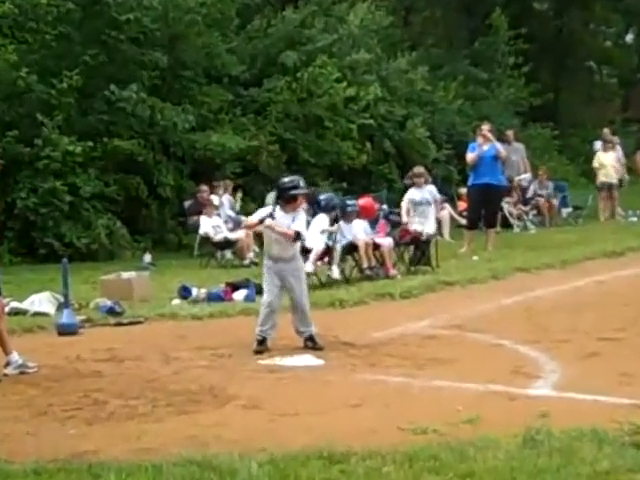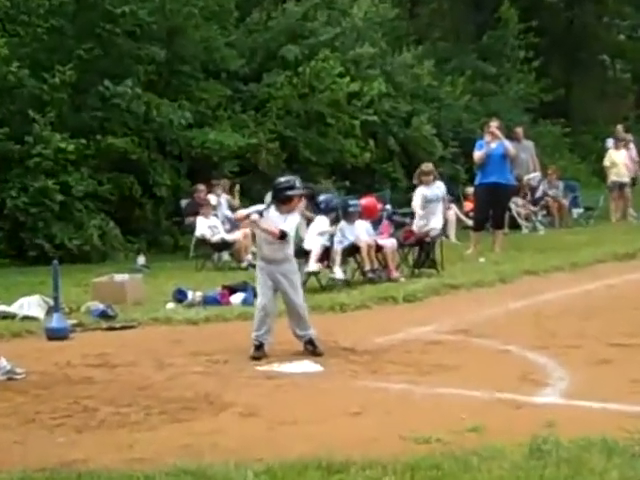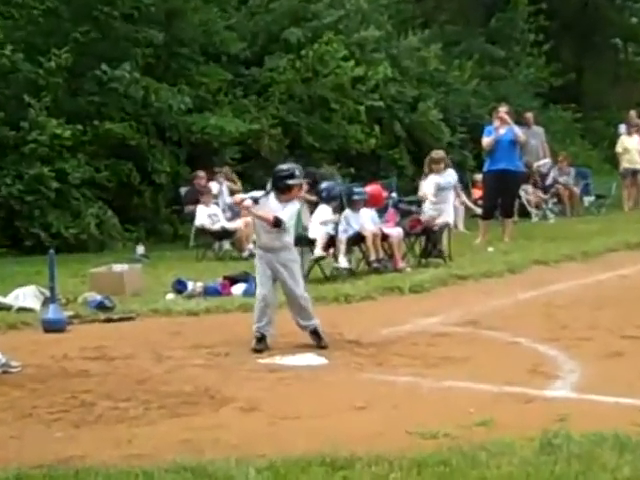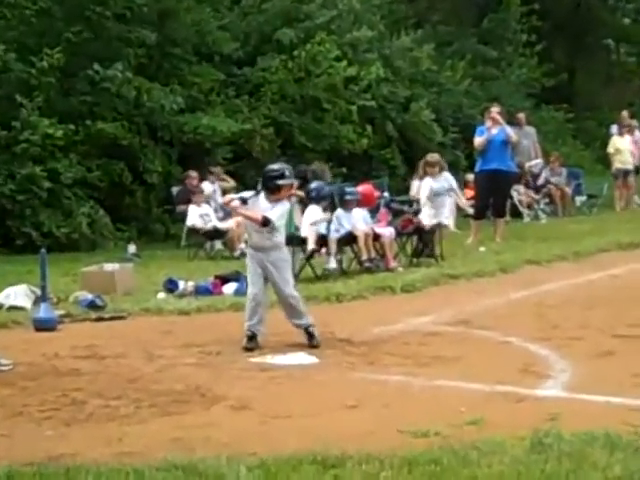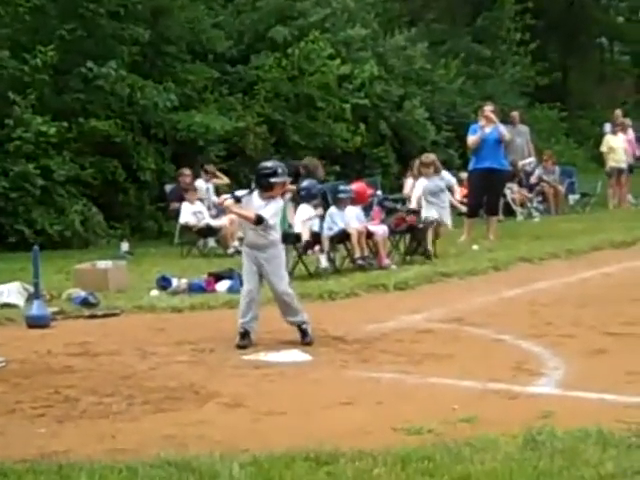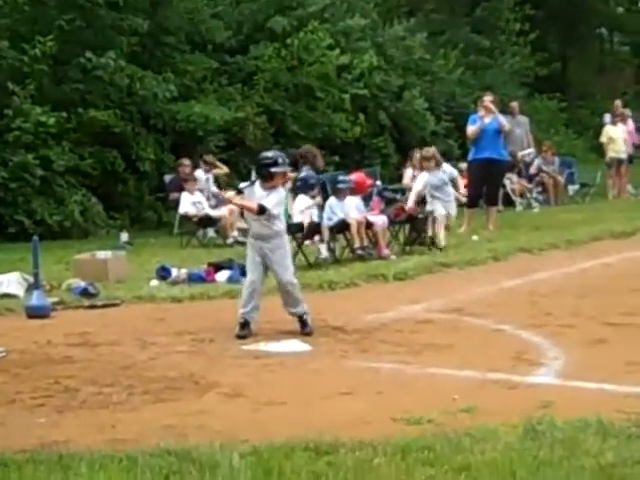
dt=0.1s
person 1, frame 1
left shoulder: (300, 214)
right shoulder: (268, 211)
left elbow: (297, 235)
right elbow: (247, 224)
left wrist: (274, 227)
right wrist: (261, 221)
left hip: (293, 263)
right hip: (272, 263)
left knee: (301, 300)
right knee: (269, 300)
left ankle: (307, 335)
right ankle: (262, 337)
person 1, frame 2
left shoulder: (294, 216)
right shoulder: (263, 210)
left elbow: (281, 234)
right elbow: (239, 216)
left wrist: (259, 223)
right wrist: (249, 214)
left hip: (285, 265)
right hip: (264, 265)
left knee: (296, 303)
right knee: (264, 304)
left ankle: (308, 339)
right ankle: (259, 343)
person 1, frame 3
left shoulder: (293, 205)
right shoulder: (263, 197)
left elbow: (276, 221)
right elbow: (236, 200)
left wrist: (253, 210)
right wrist: (247, 201)
left hip: (285, 254)
right hip: (263, 253)
left knee: (297, 292)
right knee: (264, 294)
left ankle: (312, 328)
right ankle: (260, 335)
person 1, frame 4
left shoulder: (284, 205)
right shoulder: (253, 197)
left elbow: (264, 221)
right elbow: (228, 201)
left wrist: (241, 210)
right wrist: (235, 201)
left hip: (276, 253)
right hip: (255, 253)
left knee: (287, 292)
right knee: (255, 293)
left ankle: (308, 327)
right ankle: (252, 333)
person 1, frame 5
left shoulder: (277, 203)
right shoulder: (247, 196)
left elbow: (257, 219)
right elbow: (224, 201)
left wrist: (234, 209)
right wrist: (229, 201)
left hip: (271, 251)
right hip: (250, 251)
left knee: (282, 289)
right knee: (249, 291)
left ankle: (302, 324)
right ankle: (245, 331)
person 1, frame 6
left shoulder: (280, 192)
right shoulder: (250, 188)
left elbow: (261, 209)
right elbow: (232, 196)
left wrist: (236, 200)
right wrist: (231, 195)
left hip: (278, 241)
right hip: (256, 241)
left knee: (287, 280)
right knee: (252, 280)
left ankle: (302, 316)
right ankle: (245, 320)
person 2, frame 1
left shoulder: (496, 146)
right shoulder: (473, 146)
left elbow: (503, 156)
right elbow: (470, 161)
left wrist: (493, 140)
right wrist: (479, 147)
left hip: (495, 184)
right hip: (476, 184)
left knee: (491, 216)
right knee: (473, 216)
left ankle: (490, 247)
right ankle: (466, 246)
person 2, frame 2
left shoulder: (504, 143)
right shoulder: (480, 143)
left elbow: (512, 154)
right elbow: (477, 160)
left wrist: (501, 138)
right wrist: (487, 145)
left hip: (504, 183)
right hip: (484, 183)
left knee: (499, 217)
right knee: (480, 217)
left ankle: (497, 248)
right ankle: (473, 247)
person 2, frame 3
left shoulder: (514, 129)
right shoulder: (489, 129)
left elbow: (522, 140)
right elbow: (486, 146)
left wrist: (511, 123)
right wrist: (496, 131)
left hip: (513, 170)
right hip: (492, 170)
left knee: (508, 205)
right knee: (488, 204)
left ankle: (506, 237)
right ankle: (481, 237)
person 2, frame 4
left shoulder: (506, 129)
right shoulder: (481, 129)
left elbow: (514, 140)
right elbow: (478, 146)
left wrist: (502, 123)
right wrist: (488, 131)
left hip: (505, 170)
right hip: (484, 170)
left knee: (500, 205)
right knee: (480, 204)
left ankle: (498, 237)
right ankle: (473, 236)
person 2, frame 5
left shoulder: (499, 128)
right shoulder: (474, 127)
left elbow: (507, 138)
right elbow: (471, 144)
left wrist: (496, 122)
right wrist: (482, 130)
left hip: (498, 169)
right hip: (478, 168)
left knee: (493, 203)
right knee: (473, 203)
left ankle: (491, 235)
right ankle: (466, 234)
person 2, frame 6
left shoulder: (498, 118)
right shoulder: (474, 118)
left elbow: (506, 128)
right elbow: (470, 134)
left wrist: (495, 112)
right wrist: (481, 120)
left hip: (498, 159)
right hip: (477, 159)
left knee: (493, 193)
right knee: (473, 193)
left ankle: (491, 225)
right ankle: (466, 225)
